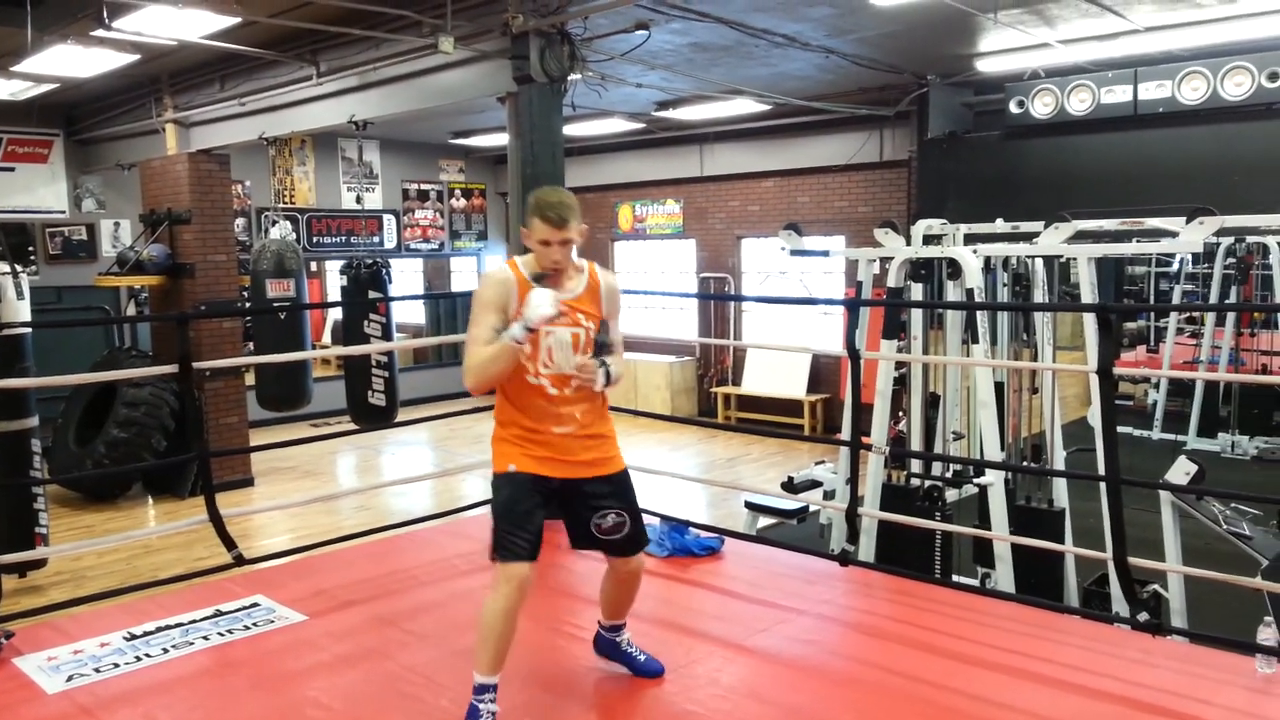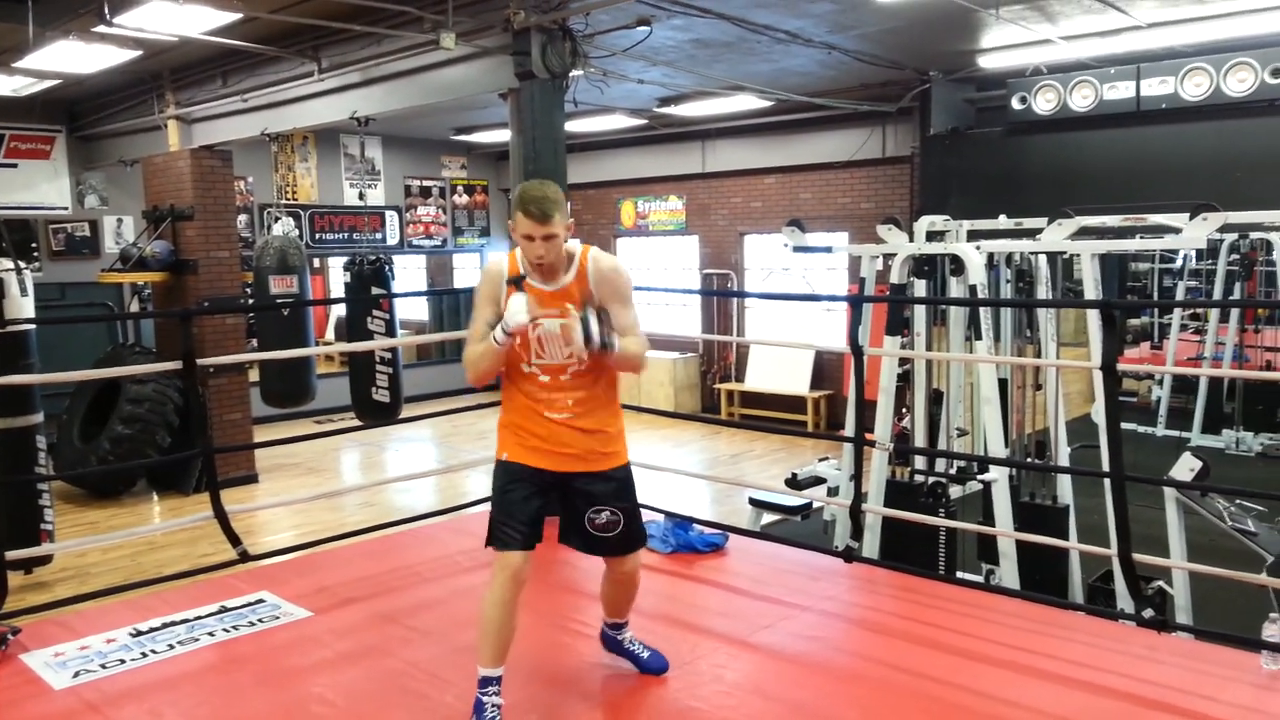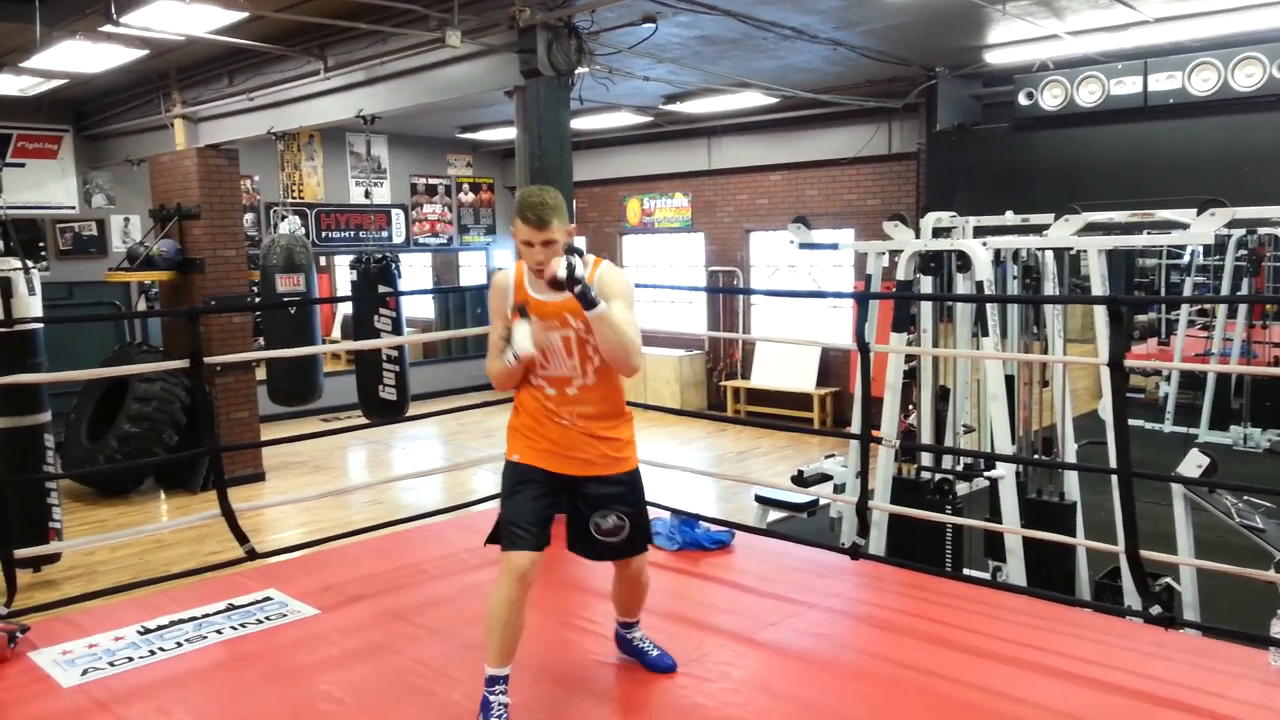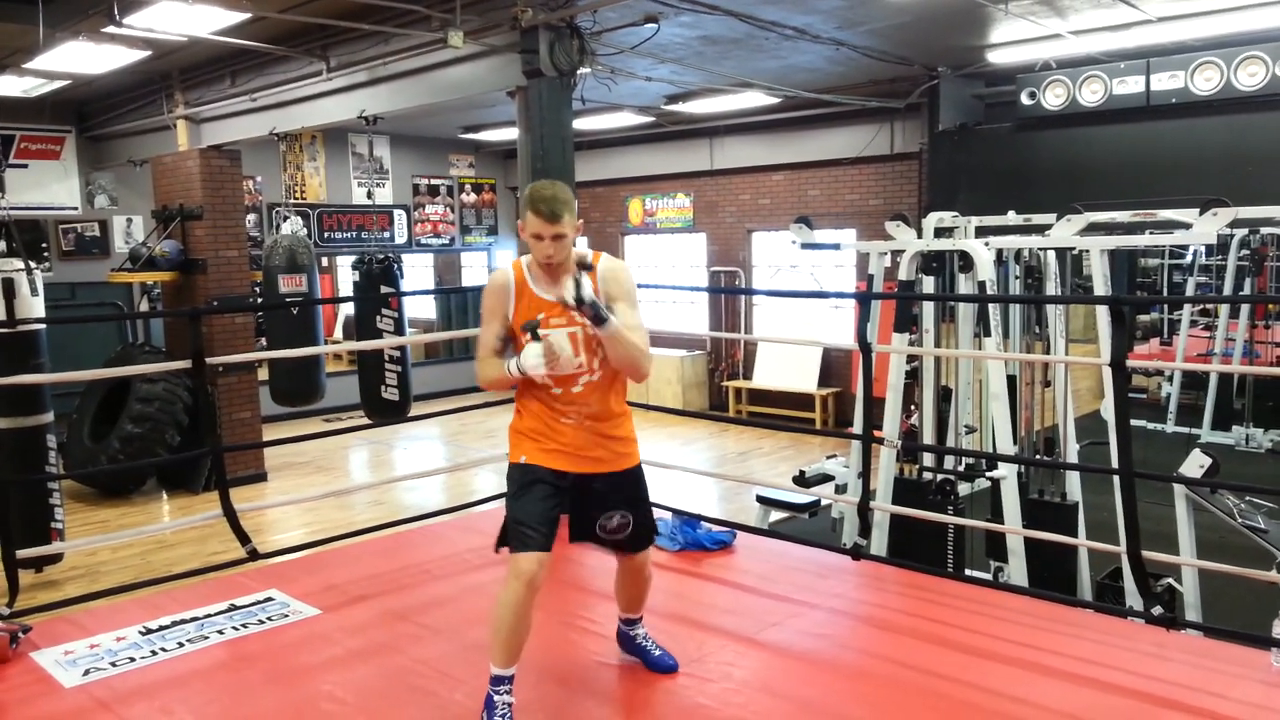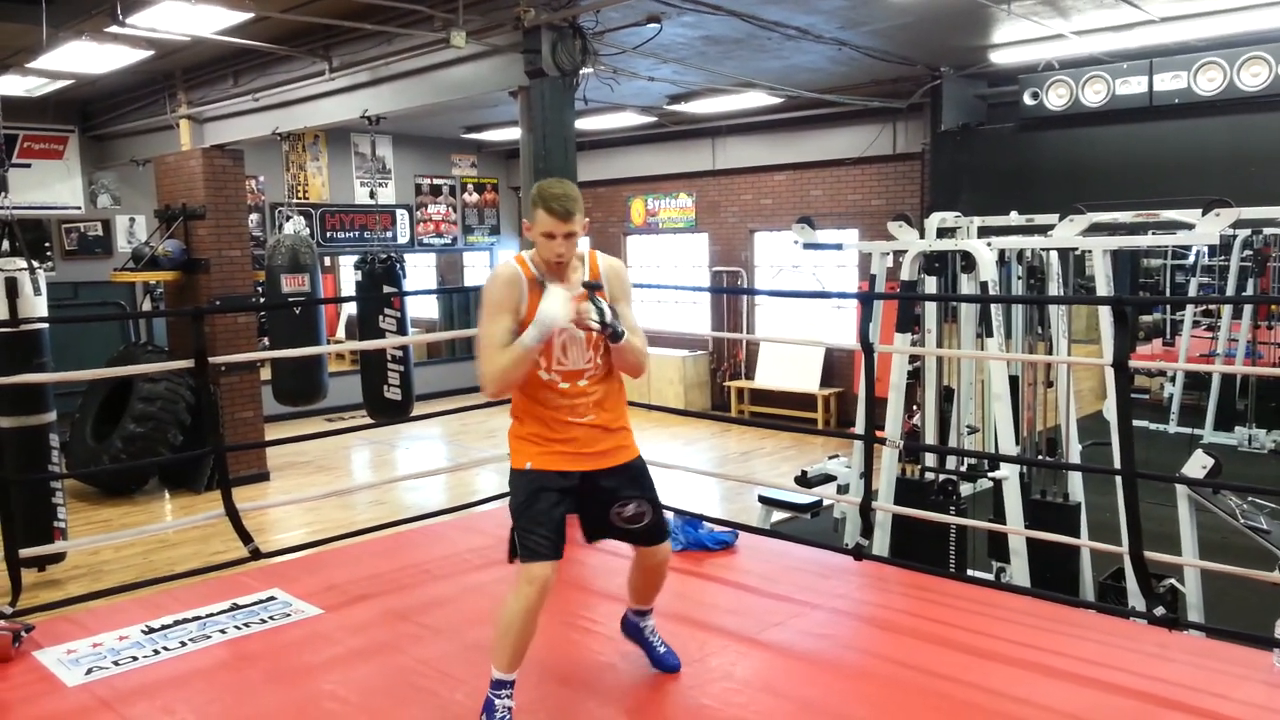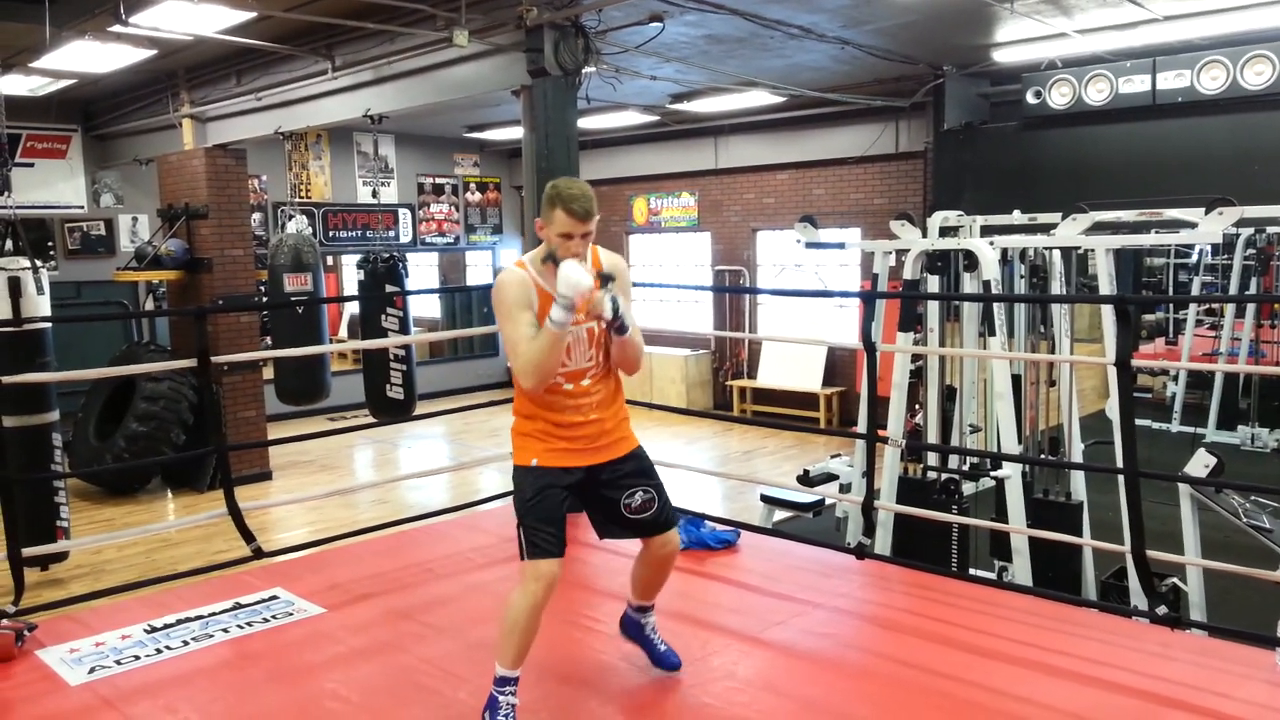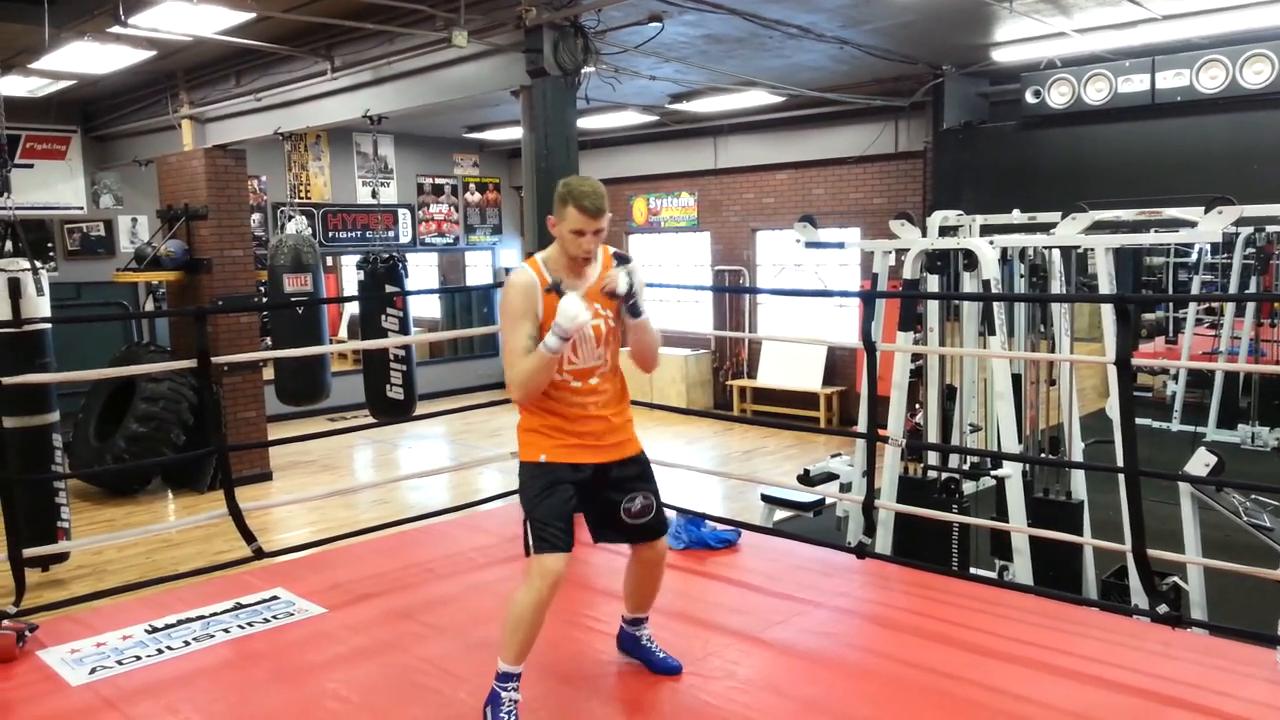
dt=0.1s
person 1, frame 1
left shoulder: (604, 286)
right shoulder: (499, 283)
right elbow: (474, 381)
left wrist: (608, 371)
right wrist: (523, 324)
left hip: (595, 455)
right hip: (522, 458)
left knee: (629, 561)
right knee: (512, 577)
left ankle: (611, 636)
person 1, frame 2
left shoulder: (605, 270)
right shoulder: (498, 275)
left elbow: (636, 358)
right elbow: (474, 373)
left wrist: (604, 340)
right wrist: (506, 328)
left hip: (599, 447)
right hip: (525, 449)
left knee: (625, 561)
right knee: (510, 567)
left ankle: (616, 633)
person 1, frame 3
left shoulder: (606, 276)
right shoulder: (506, 284)
left elbow: (629, 362)
right elbow: (497, 371)
left wrist: (584, 294)
right wrist: (516, 349)
left hip: (607, 451)
right hip: (534, 451)
left knee: (632, 562)
right knee: (517, 567)
left ankle: (628, 633)
person 1, frame 4
left shoulder: (612, 273)
right shoulder: (503, 284)
left elbow: (640, 368)
right elbow: (485, 373)
left wrist: (596, 310)
right wrist: (520, 363)
left hip: (610, 449)
right hip: (538, 451)
left knee: (635, 558)
right knee: (525, 570)
left ankle: (631, 630)
person 1, frame 5
left shoulder: (610, 271)
right shoulder: (506, 281)
left elbow: (637, 367)
right elbow: (492, 381)
left wrist: (613, 327)
right wrist: (540, 328)
left hip: (612, 445)
right hip: (540, 454)
left knee: (656, 551)
right knee: (535, 577)
left ankle: (638, 620)
person 1, frame 6
left shoulder: (611, 267)
right shoulder: (515, 282)
left elbow: (631, 365)
right elbow: (529, 381)
left wrist: (618, 319)
right wrist: (563, 303)
left hip: (613, 440)
right hip: (544, 450)
left knee: (664, 541)
right knee: (541, 574)
left ankle: (638, 618)
person 1, frame 7
left shoulder: (617, 270)
right shoulder: (525, 285)
left elbow: (648, 362)
right elbow: (520, 390)
left wrist: (631, 307)
right wrist: (561, 332)
left hip: (616, 443)
right hip: (550, 448)
left knee: (653, 547)
right knee: (547, 570)
left ankle: (633, 633)
